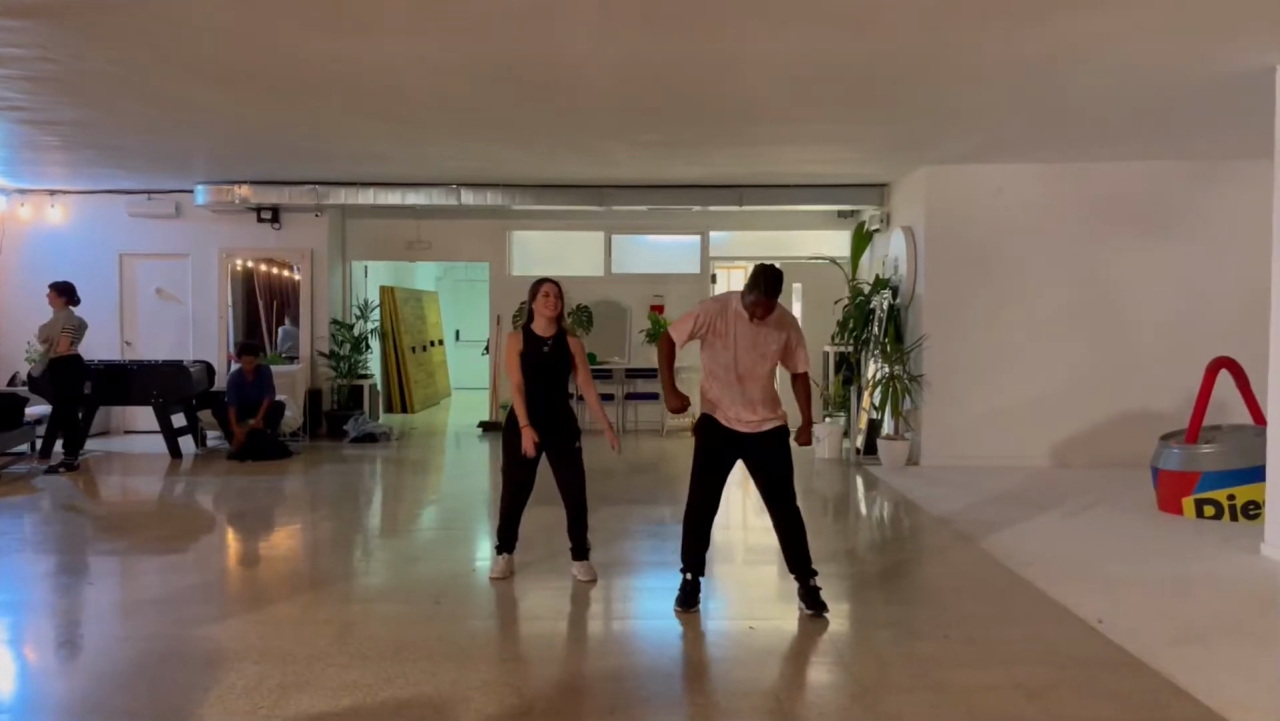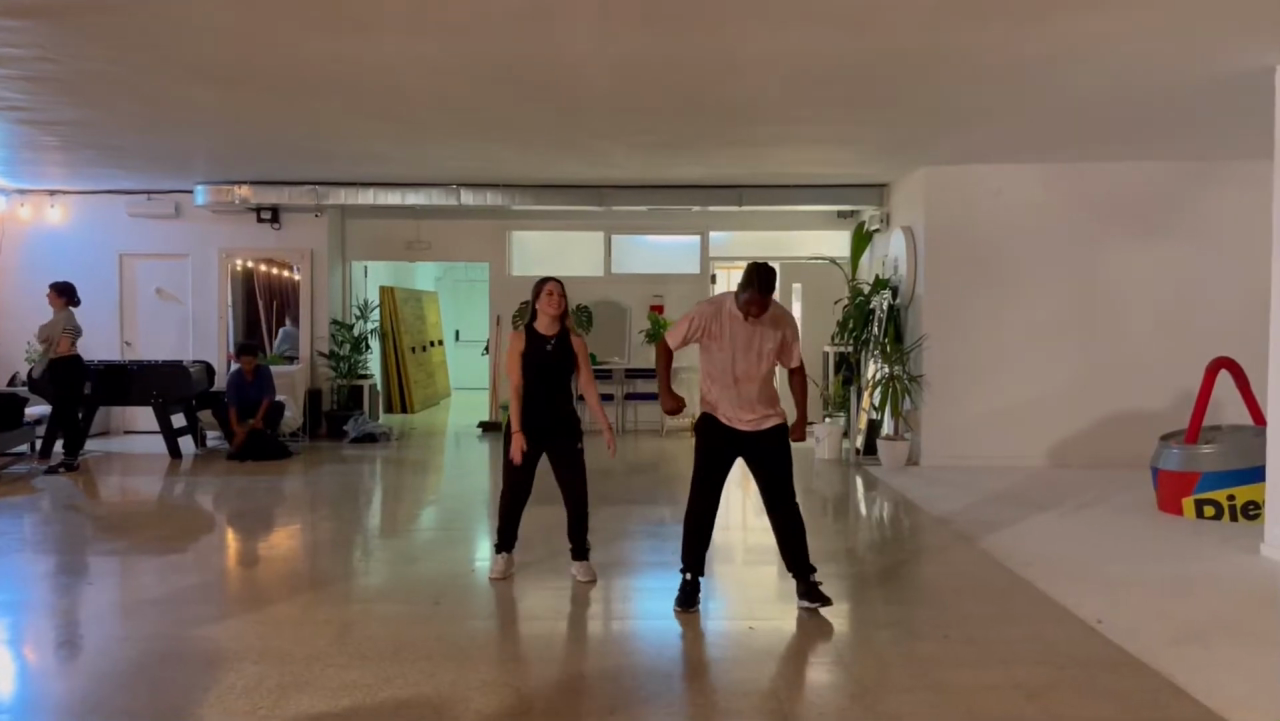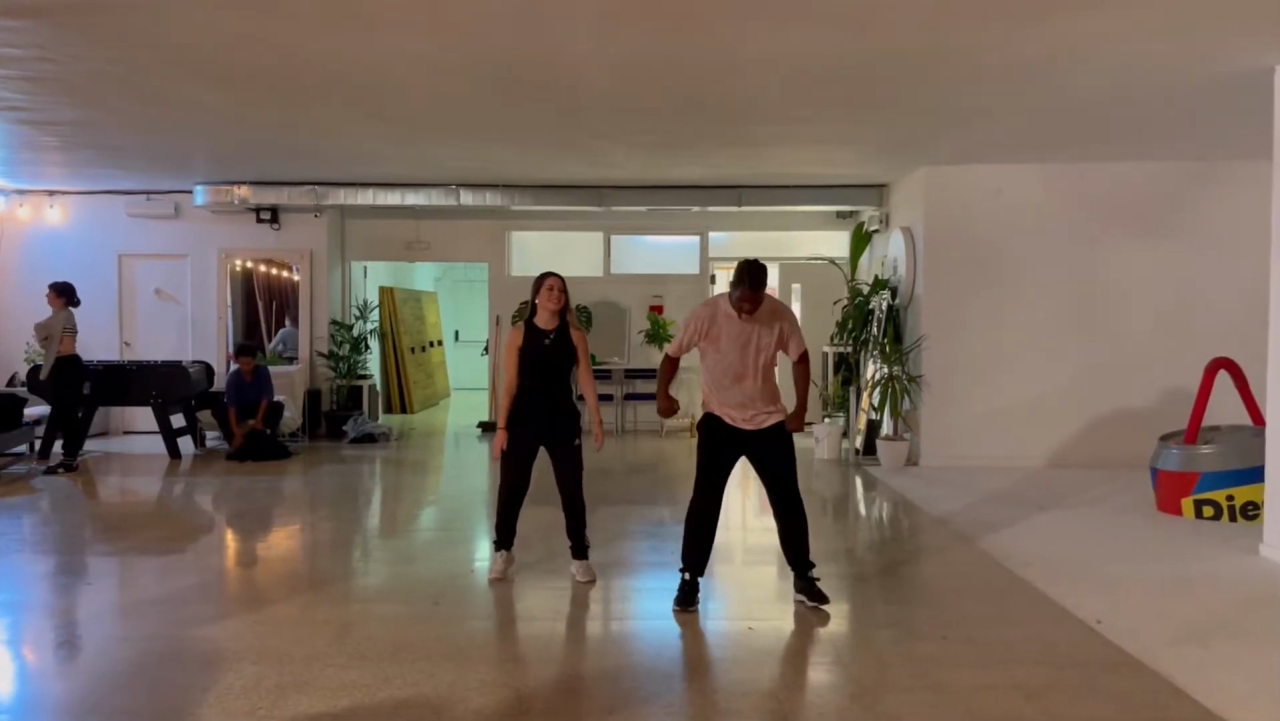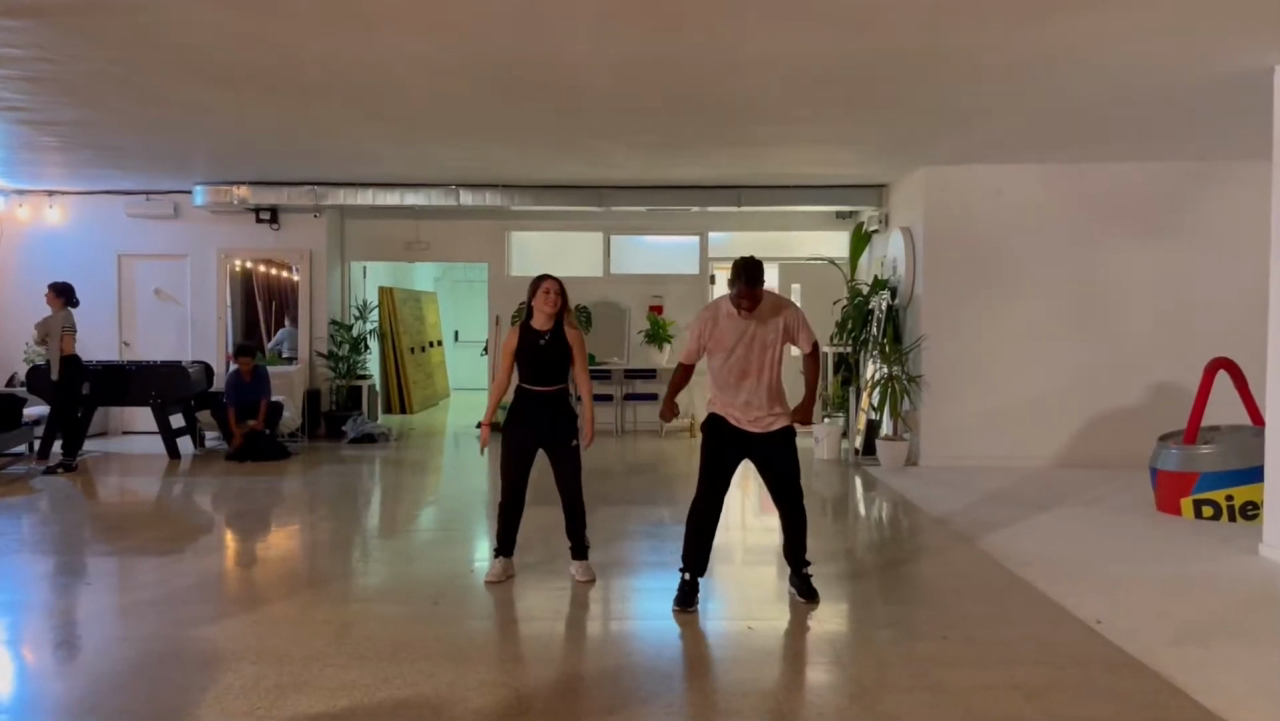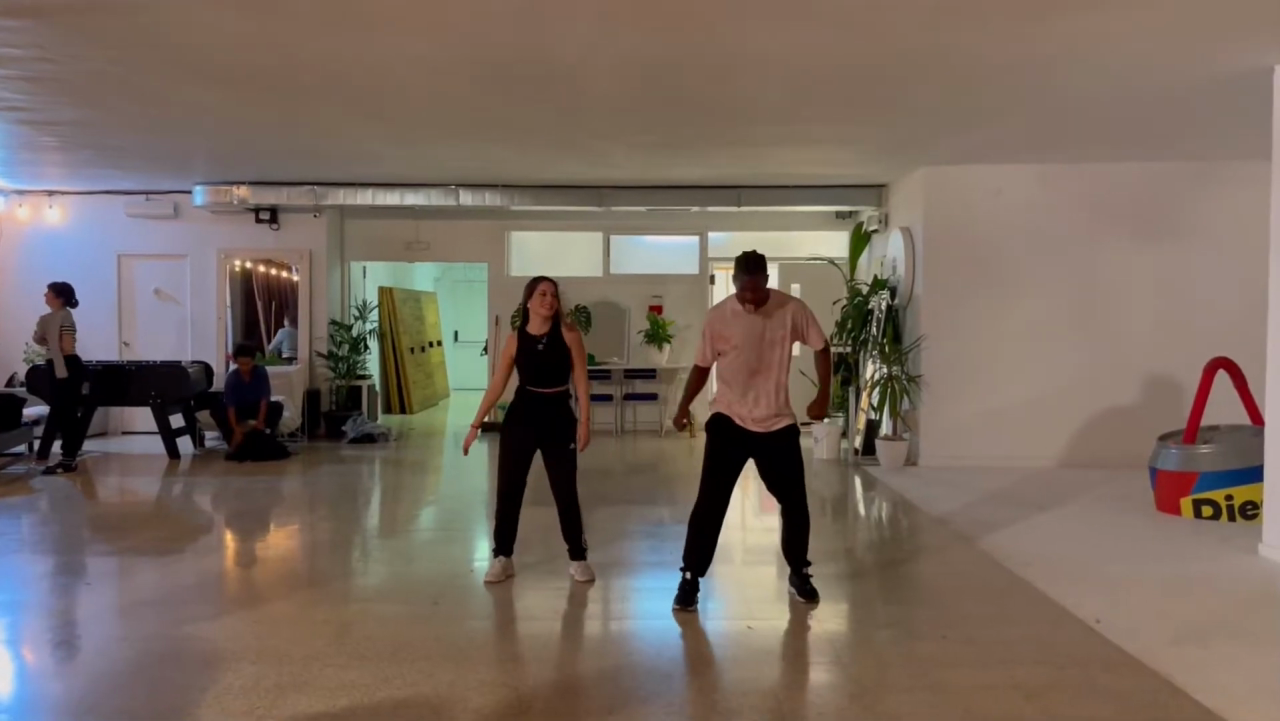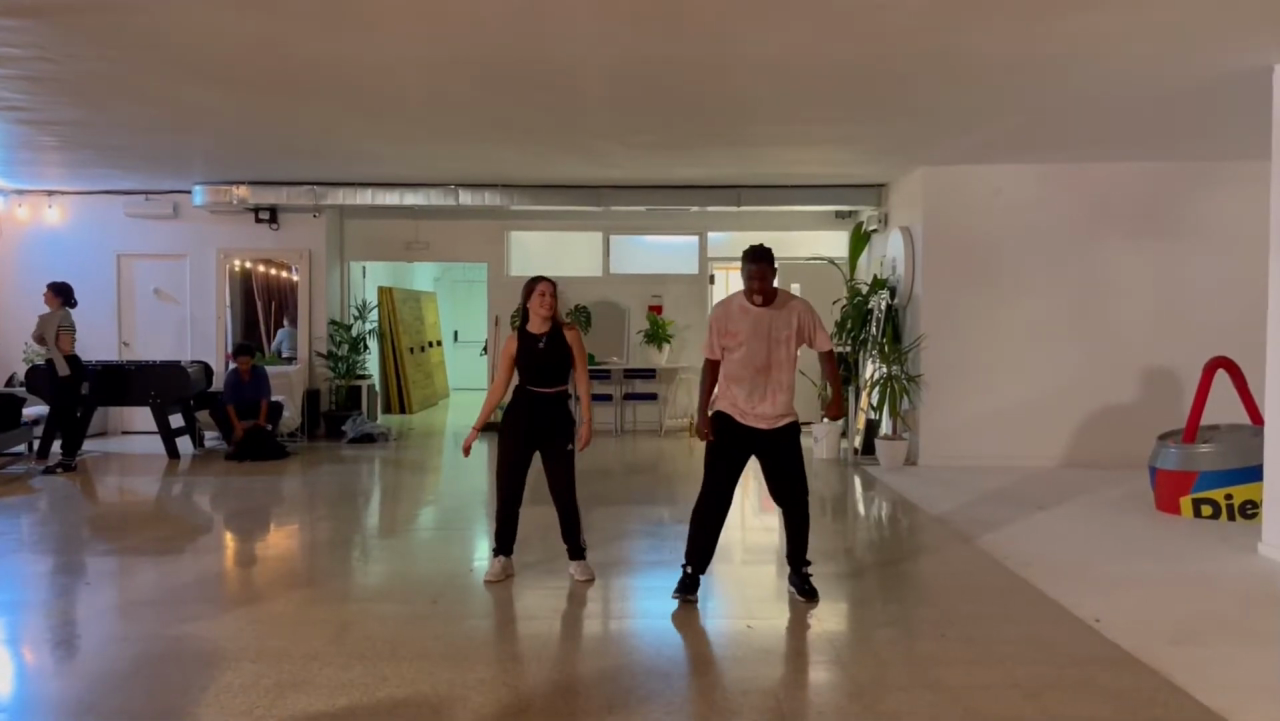
dt=0.1s
person 1, frame 1
left shoulder: (787, 325)
right shoulder: (714, 309)
left elbow: (799, 372)
right elbow: (667, 340)
left wrist: (807, 423)
right wrist: (669, 389)
left hip: (767, 427)
right hip: (717, 422)
left knee: (784, 505)
right knee: (701, 502)
left ankle: (806, 583)
right ankle: (690, 579)
person 1, frame 2
left shoulder: (783, 321)
right shoulder: (709, 312)
left elbow: (795, 368)
right elbow: (665, 345)
left wrist: (801, 418)
right wrist: (666, 390)
left hip: (767, 425)
right hip: (717, 422)
left knee: (783, 503)
right knee: (702, 501)
left ankle: (804, 581)
right ankle: (690, 579)
person 1, frame 3
left shoulder: (780, 315)
right shoulder: (706, 314)
left elbow: (799, 358)
right elbow: (672, 355)
left wrist: (800, 408)
right wrist: (662, 393)
left hip: (769, 422)
right hip: (719, 421)
left knee: (788, 500)
right knee: (704, 501)
left ankle: (803, 576)
right ankle: (689, 578)
person 1, frame 4
left shoulder: (785, 311)
right shoulder: (709, 316)
left elbow: (811, 351)
right elbow: (687, 363)
left wrist: (808, 400)
right wrist: (669, 398)
left hip: (774, 424)
right hip: (724, 422)
left knee: (791, 501)
right knee: (707, 501)
left ankle: (799, 572)
right ankle: (689, 579)
person 1, frame 5
left shoulder: (792, 309)
right shoulder: (718, 316)
left elbow: (821, 349)
right elbow: (702, 366)
left wrist: (823, 395)
right wrist: (683, 404)
left hip: (778, 423)
right hip: (728, 421)
left knee: (794, 501)
right knee: (711, 501)
left ankle: (798, 572)
right ankle: (690, 578)
person 1, frame 6
left shoulder: (798, 310)
right shoulder: (723, 311)
left elbow: (825, 351)
right elbow: (712, 363)
left wrist: (836, 395)
right wrist: (702, 413)
left hip: (780, 423)
right hip: (730, 419)
left knee: (794, 500)
right knee: (713, 497)
left ankle: (798, 571)
right ankle: (691, 574)
person 2, frame 1
left shoulder: (571, 342)
right shoulder: (517, 339)
left elbow: (586, 385)
right elbow: (516, 388)
left wrist: (606, 425)
right wrist: (525, 427)
left hip: (562, 421)
right hip: (523, 421)
left knee: (575, 492)
right knee: (514, 492)
left ankle: (580, 557)
right ankle: (504, 553)
person 2, frame 2
left shoulder: (574, 340)
right shoulder: (520, 338)
left elbow: (587, 385)
right elbow: (515, 387)
left wrist: (605, 425)
right wrist: (515, 432)
left hip: (563, 420)
right hip: (527, 419)
left knee: (576, 492)
right knee: (514, 491)
left ankle: (580, 558)
right ankle: (503, 553)
person 2, frame 3
left shoulder: (574, 335)
right shoulder: (519, 333)
left elbow: (585, 379)
right elbow: (510, 383)
left wrist: (596, 420)
right wrist: (501, 426)
left hip: (563, 415)
right hip: (524, 414)
left knee: (572, 488)
right knee: (511, 486)
left ankle: (579, 557)
right ankle: (503, 551)
person 2, frame 4
left shoulder: (570, 333)
right shoulder: (516, 335)
left elbow: (583, 379)
right elbow: (501, 381)
left wrist: (588, 418)
right wrist: (486, 423)
left hip: (560, 415)
right hip: (523, 415)
left knee: (571, 489)
right knee: (512, 490)
left ankle: (579, 558)
right ankle: (503, 557)
person 2, frame 5
left shoulder: (569, 335)
right shoulder: (515, 341)
left elbow: (581, 380)
right elbow: (498, 385)
left wrist: (584, 420)
right wrist: (476, 424)
left hip: (559, 417)
right hip: (522, 416)
left knee: (565, 492)
right knee: (508, 490)
left ankle: (578, 558)
right ankle: (502, 557)
person 2, frame 6
left shoulder: (569, 334)
right shoulder: (514, 340)
left elbow: (581, 379)
right elbow: (499, 386)
left wrist: (585, 420)
right wrist: (477, 428)
left hip: (557, 416)
right hip: (520, 415)
left knee: (564, 492)
right knee: (508, 490)
left ankle: (577, 557)
right ankle: (502, 557)
person 3, frame 1
left shoulder: (66, 317)
right shoulder: (61, 315)
left elbow: (62, 348)
left wrist: (46, 344)
right wrist: (51, 343)
left hip: (67, 368)
right hip: (63, 368)
left knee: (66, 413)
right knee: (63, 413)
left ankle: (70, 460)
right ankle: (70, 457)
person 3, frame 2
left shoulder: (66, 317)
right shoulder: (60, 316)
left elbow: (63, 349)
left wrist: (46, 344)
right wrist: (45, 341)
left hip: (68, 368)
right hip: (61, 368)
left knee: (66, 413)
right knee: (62, 413)
left ankle: (70, 460)
right ankle: (70, 457)
person 3, frame 3
left shoulder: (65, 317)
right shoulder: (57, 316)
left elbow: (66, 348)
left wrist: (46, 342)
right wrist: (44, 339)
left hip: (67, 368)
right hip: (61, 368)
left knee: (66, 414)
right knee: (62, 413)
left ankle: (70, 460)
right ankle: (69, 458)
person 3, frame 4
left shoulder: (65, 317)
right shoulder: (55, 317)
left elbow: (67, 347)
left wrist: (48, 341)
right wrist: (42, 339)
left hip: (68, 369)
right hip: (60, 369)
left knee: (66, 414)
right knee: (62, 413)
left ankle: (69, 461)
right ankle: (68, 458)
person 3, frame 5
left shoulder: (64, 317)
right shoulder: (54, 316)
left elbow: (67, 346)
left wrist: (47, 340)
right wrist: (41, 338)
left hip: (67, 369)
right hip: (60, 369)
left knee: (66, 414)
right knee: (61, 413)
left ankle: (68, 461)
right ankle: (68, 458)
person 3, frame 6
left shoulder: (62, 316)
right shoulder: (54, 316)
left elbow: (64, 346)
left wrist: (44, 339)
right wrist: (40, 338)
left hip: (67, 368)
right hip: (60, 368)
left knee: (65, 413)
right knee: (62, 413)
left ankle: (68, 460)
right ankle: (68, 458)
